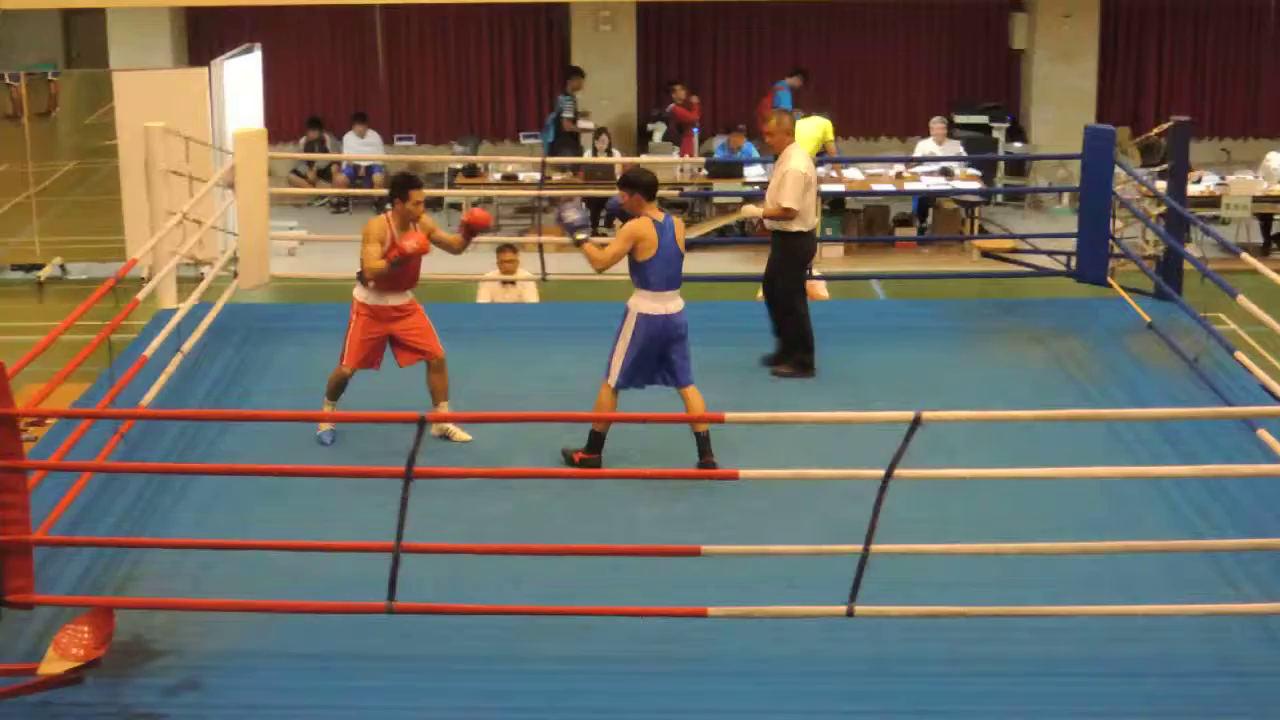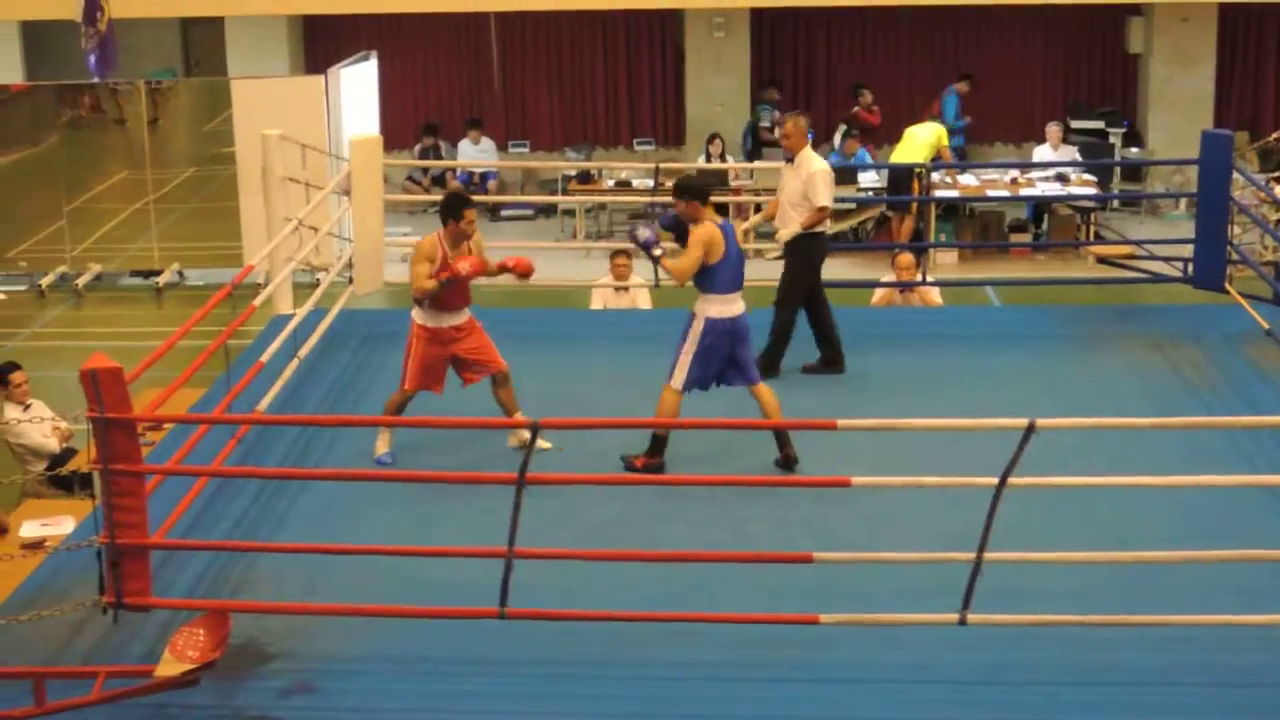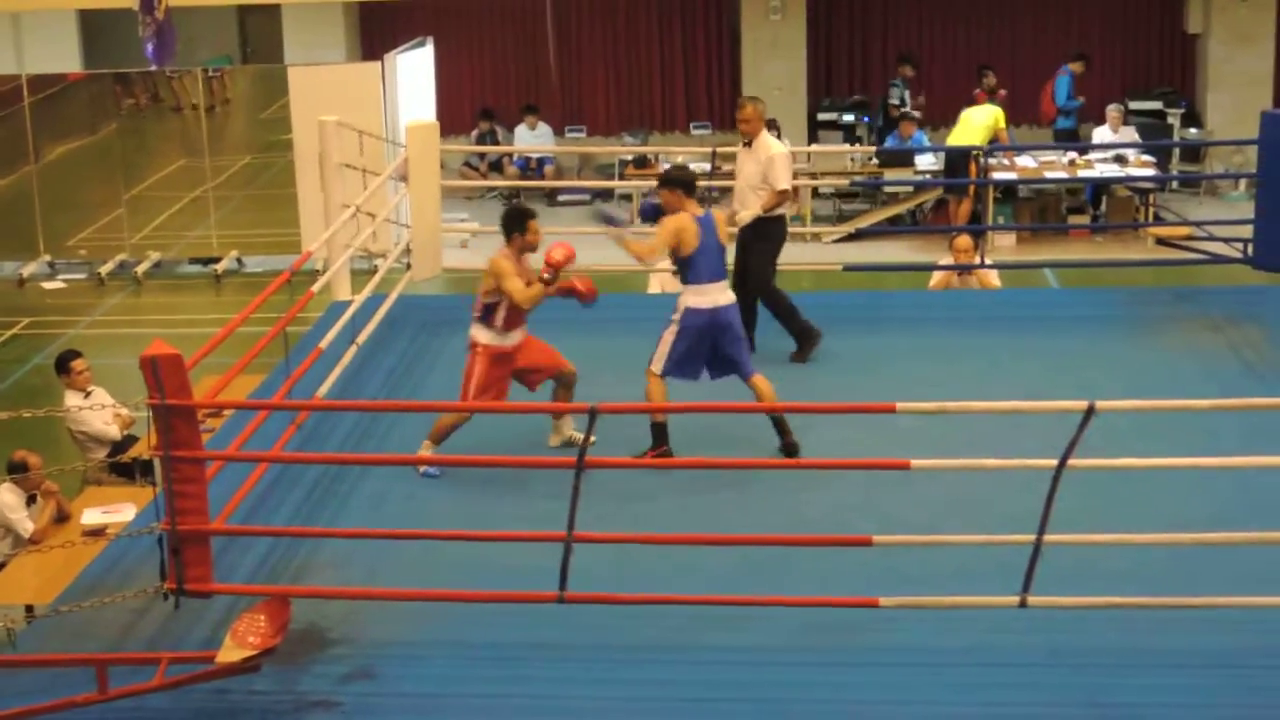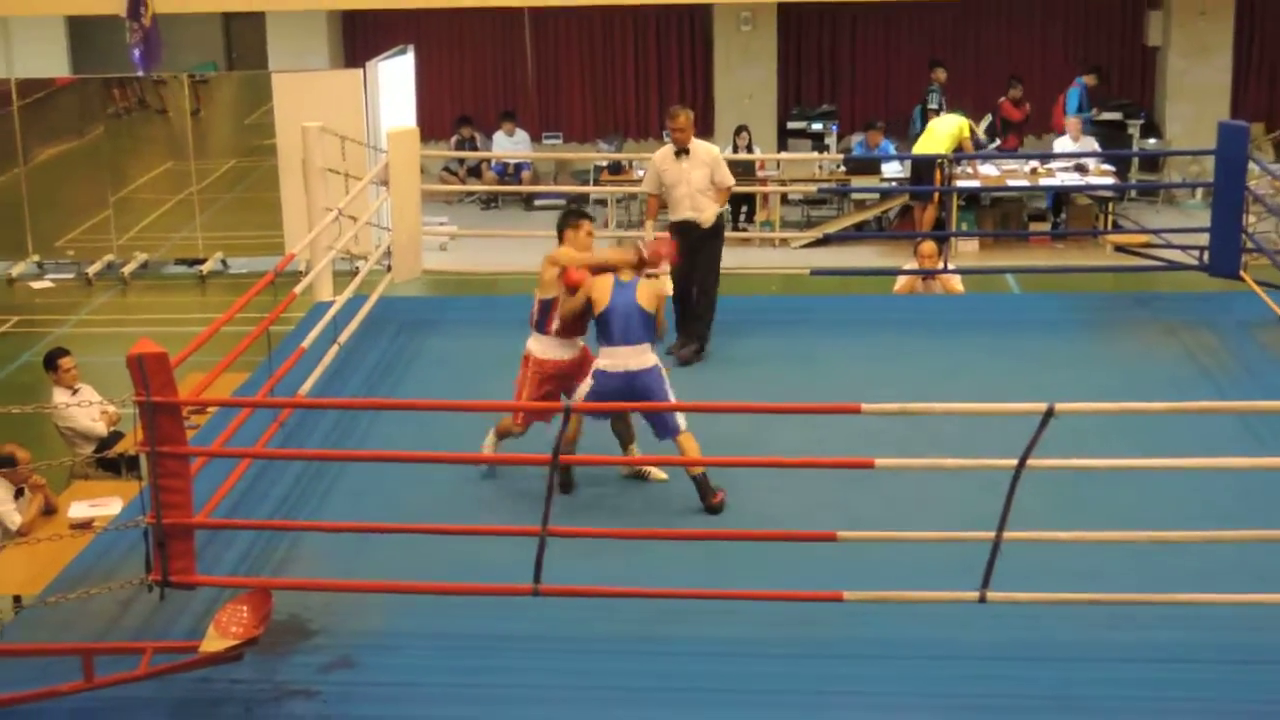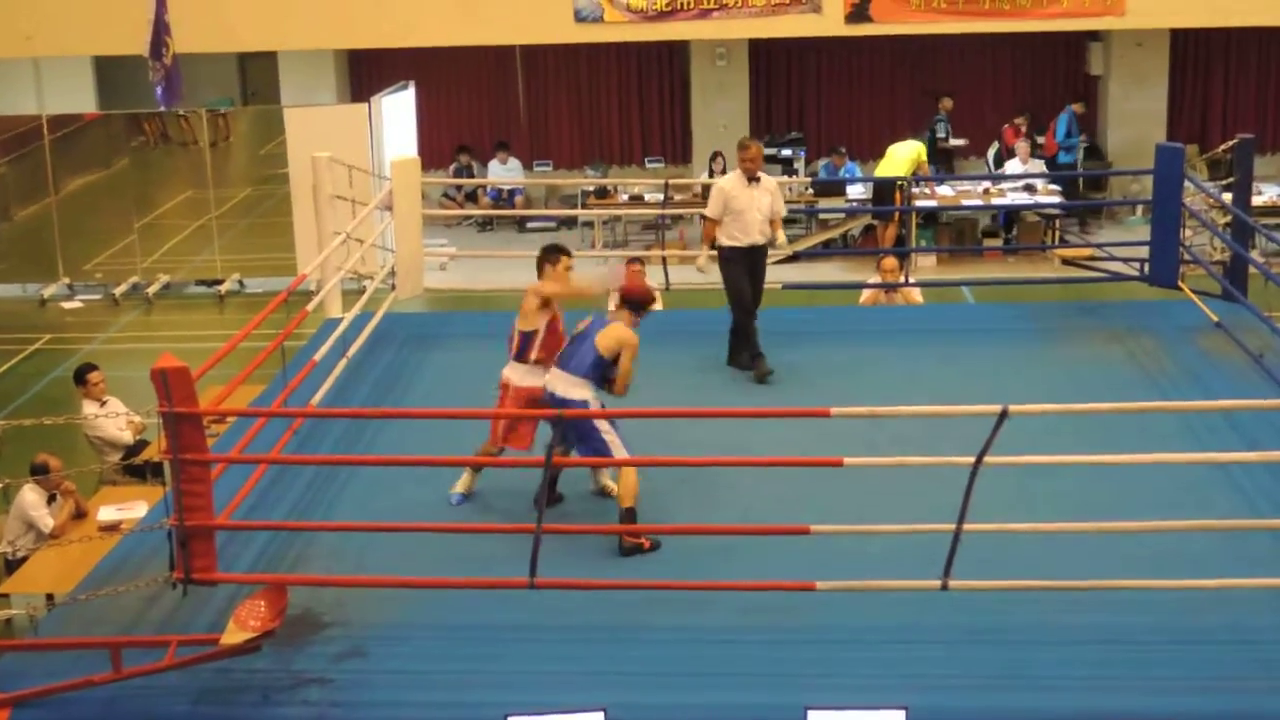
dt=1s
person 1, frame 1
left shoulder: (635, 228)
right shoulder: (678, 225)
left elbow: (601, 263)
left wrist: (579, 235)
left hip: (643, 313)
right hip: (674, 312)
left knee: (610, 384)
right knee: (686, 385)
left ankle: (591, 452)
right ankle: (706, 456)
person 1, frame 2
left shoulder: (703, 232)
right shoulder: (729, 227)
left elbow: (681, 275)
left wrist: (655, 250)
right wrist: (683, 237)
left hip: (709, 318)
right hip: (736, 314)
left knee: (673, 387)
right knee: (755, 383)
left ankle: (653, 456)
right ankle: (787, 449)
person 1, frame 3
left shoulder: (676, 223)
right shoulder: (717, 220)
left elbow: (646, 254)
left wrist: (619, 230)
left hip: (696, 310)
right hip: (726, 305)
left knee: (655, 374)
right knee: (749, 374)
left ankle: (661, 446)
right ankle: (787, 437)
person 1, frame 4
left shoulder: (596, 283)
right shoulder: (652, 288)
left elbow: (567, 313)
left hip: (609, 371)
right hip: (647, 368)
left knee: (576, 411)
right knee: (680, 433)
left ankle: (565, 472)
right ankle: (709, 496)
person 1, frame 5
left shoulder: (591, 318)
right shoulder: (628, 337)
left elbow: (568, 348)
right elbow: (620, 389)
left hip: (551, 393)
right hip: (578, 401)
left knee: (566, 437)
right knee: (626, 466)
left ankle: (548, 493)
right ankle: (629, 536)
person 2, frame 1
left shoulder: (423, 224)
right shoulder: (376, 227)
left elbow: (456, 247)
right elbow: (370, 271)
left wrist: (469, 230)
right wrist: (400, 255)
left hip: (404, 304)
right hip: (371, 305)
left knee: (437, 358)
right knee: (348, 368)
left ankle: (442, 421)
right ankle: (328, 413)
person 2, frame 2
left shoulder: (473, 242)
right shoulder: (427, 247)
left elbow: (485, 269)
right elbow: (418, 290)
left wrist: (507, 266)
right wrist: (450, 276)
left hip: (462, 322)
right hip: (429, 327)
left knee: (500, 372)
right knee: (408, 390)
left ankle: (519, 433)
right ankle: (383, 438)
person 2, frame 3
left shoulder: (525, 259)
right shoulder: (501, 264)
left elbow: (533, 291)
right elbow: (525, 301)
left wrist: (568, 288)
right wrist: (549, 273)
left hip: (517, 340)
right hip: (489, 345)
left knee: (567, 374)
right knee: (466, 409)
left ankle: (562, 432)
right ankle: (425, 451)
person 2, frame 4
left shoulder: (581, 268)
right shoulder: (556, 258)
right elbow: (600, 258)
right wrist: (641, 255)
left hip: (575, 352)
right hip: (542, 358)
right knee: (518, 424)
left ankle: (632, 461)
right ankle: (495, 439)
person 2, frame 5
left shoulder: (551, 304)
right shoulder: (537, 293)
right elbow: (567, 289)
left hip: (548, 382)
right hip: (520, 383)
right knee: (494, 445)
left ankle: (599, 478)
right ankle: (467, 479)
person 3, frame 1
left shoulder: (795, 166)
right shoulder: (790, 158)
left elbow: (788, 211)
left wrist: (757, 212)
right wrist: (764, 213)
left hip: (794, 241)
right hip: (787, 239)
left knee: (792, 300)
right knee: (772, 292)
left ankle: (802, 362)
right ankle: (787, 349)
person 3, frame 2
left shoulder: (816, 168)
right shoulder: (790, 165)
left elbow: (823, 210)
right elbow: (779, 200)
left wrist: (794, 230)
right wrist: (755, 220)
left hip: (808, 243)
right hip: (798, 242)
left knee: (787, 302)
right knee: (814, 301)
left ankle: (769, 362)
right ankle: (832, 358)
person 3, frame 3
left shoulder: (774, 151)
right shoulder: (743, 149)
left elbow: (783, 192)
left wrist: (754, 211)
right wrist: (729, 214)
left hip: (769, 226)
right hip: (749, 226)
left knee: (761, 285)
right knee: (742, 284)
left ankle: (806, 334)
right ankle: (743, 339)
person 3, frame 4
left shoulder: (710, 153)
right shoulder: (660, 158)
left elbow: (725, 186)
right elbow: (653, 194)
left wrist: (714, 209)
right wrist: (649, 225)
left hip: (709, 227)
right hip: (680, 227)
left knee: (705, 285)
right knee: (682, 284)
left ankle: (697, 343)
right ankle: (686, 335)
person 3, frame 5
left shoulder: (771, 186)
right shoulder: (724, 185)
left elbow: (775, 217)
right elbow: (712, 220)
left wrist: (779, 233)
right wrist: (704, 251)
left hip: (758, 252)
right hip: (732, 253)
left knee: (748, 307)
right knee: (744, 307)
left ankle: (737, 354)
right ankle: (757, 359)
